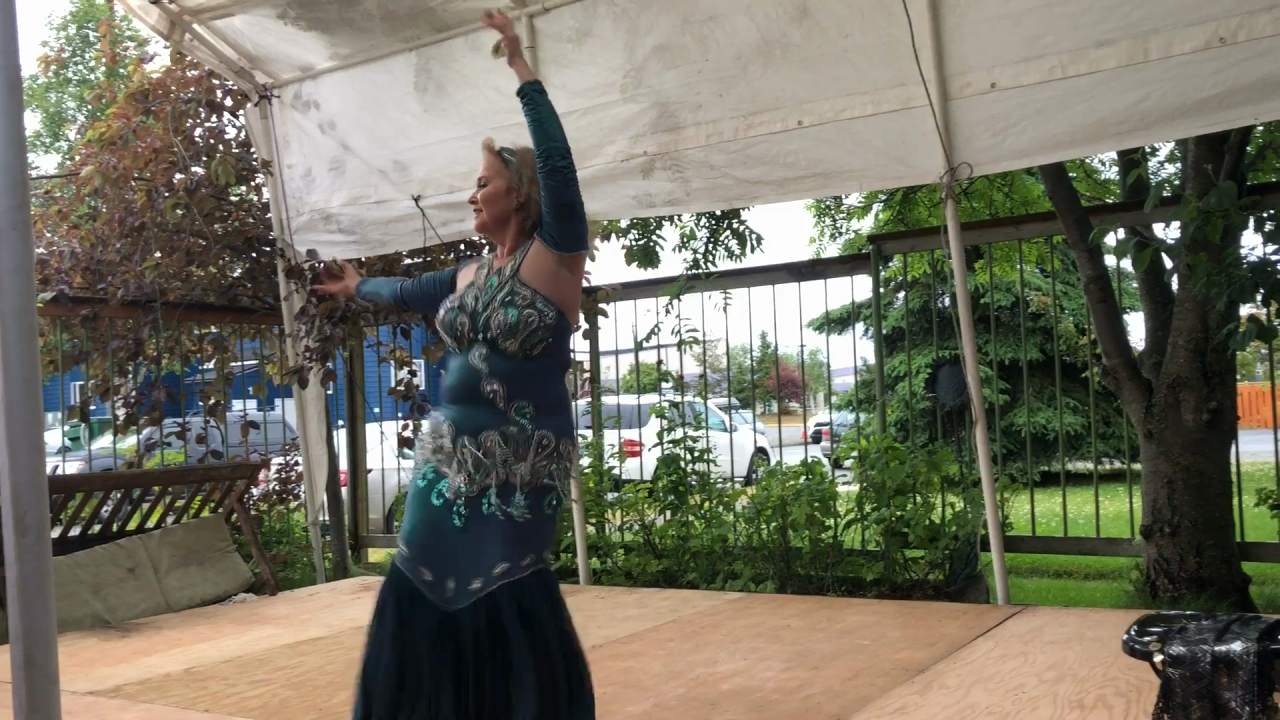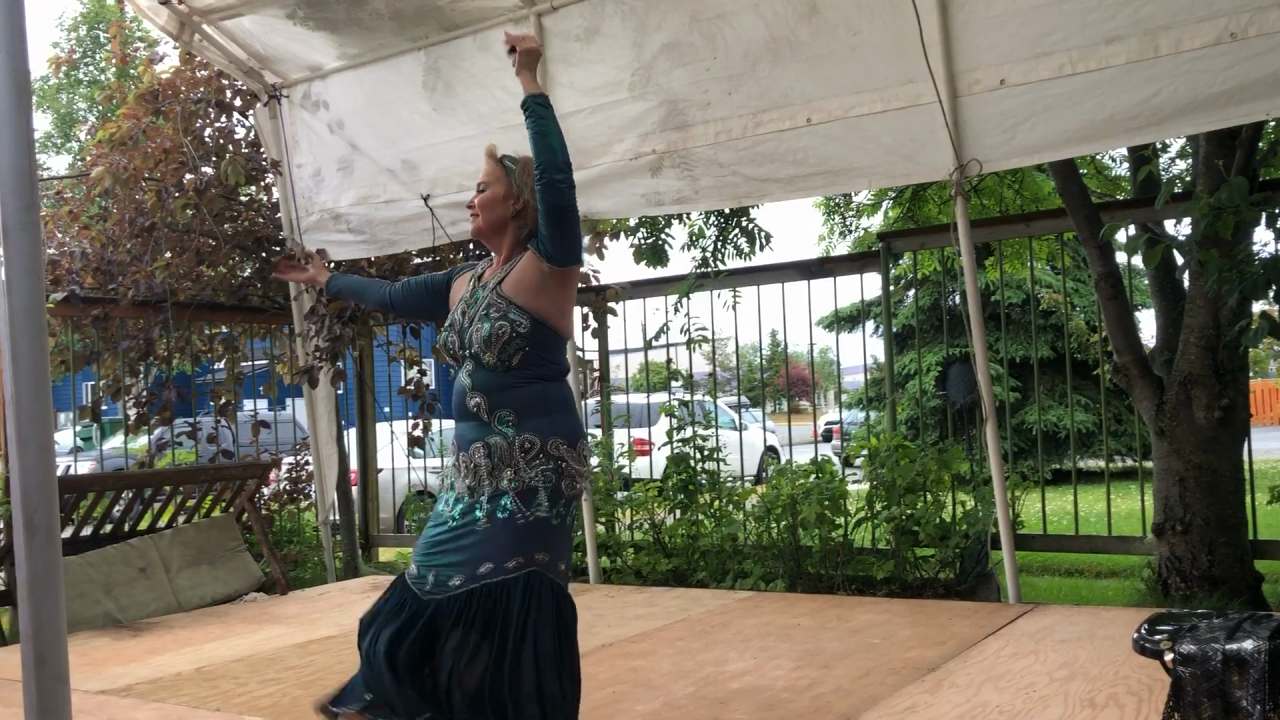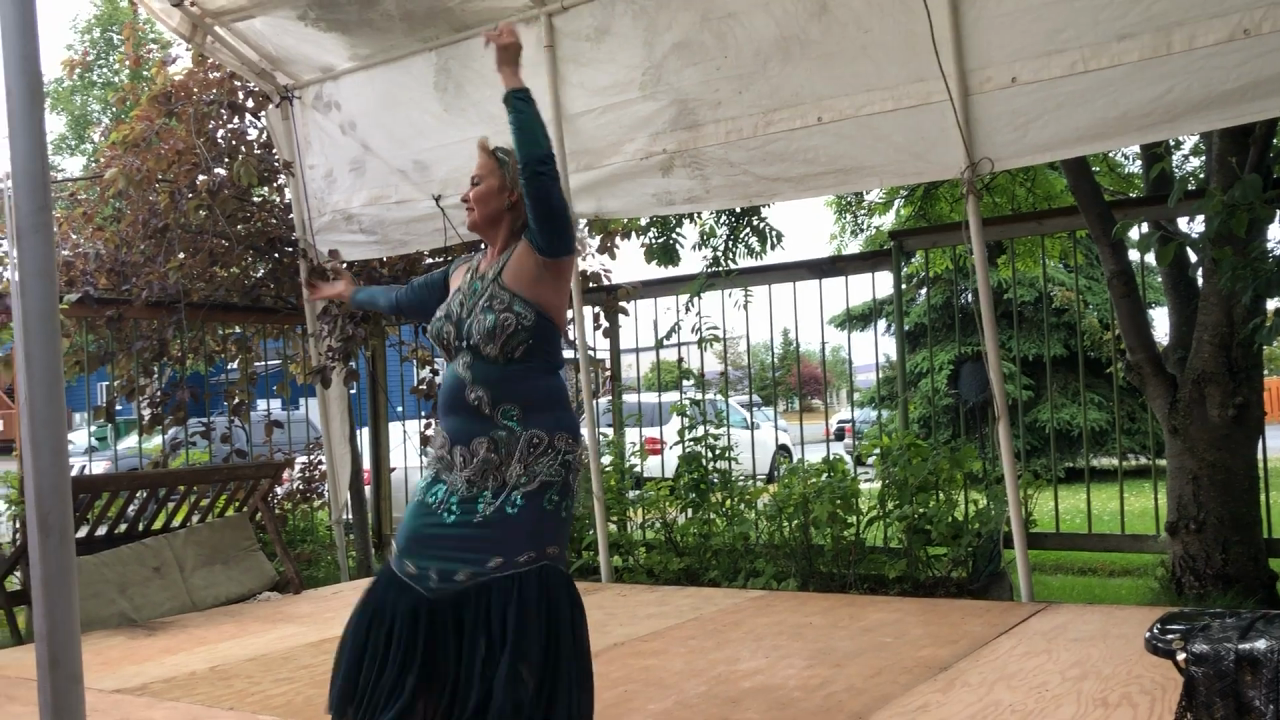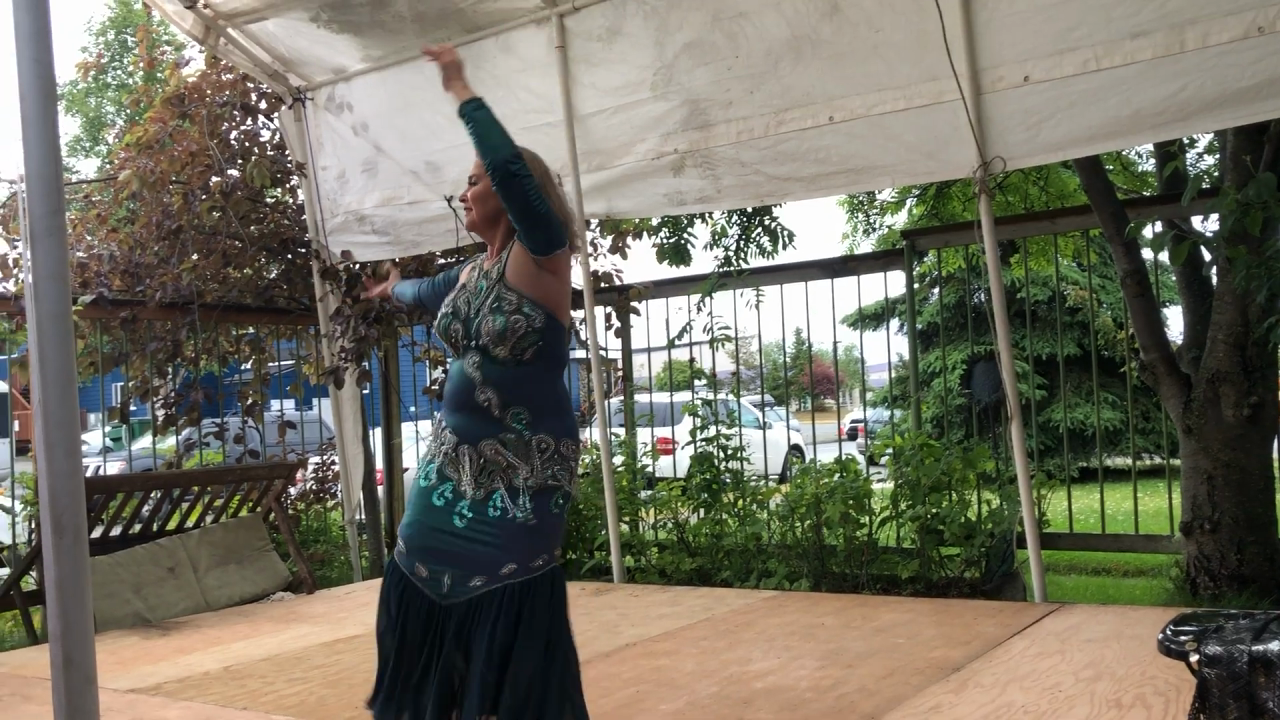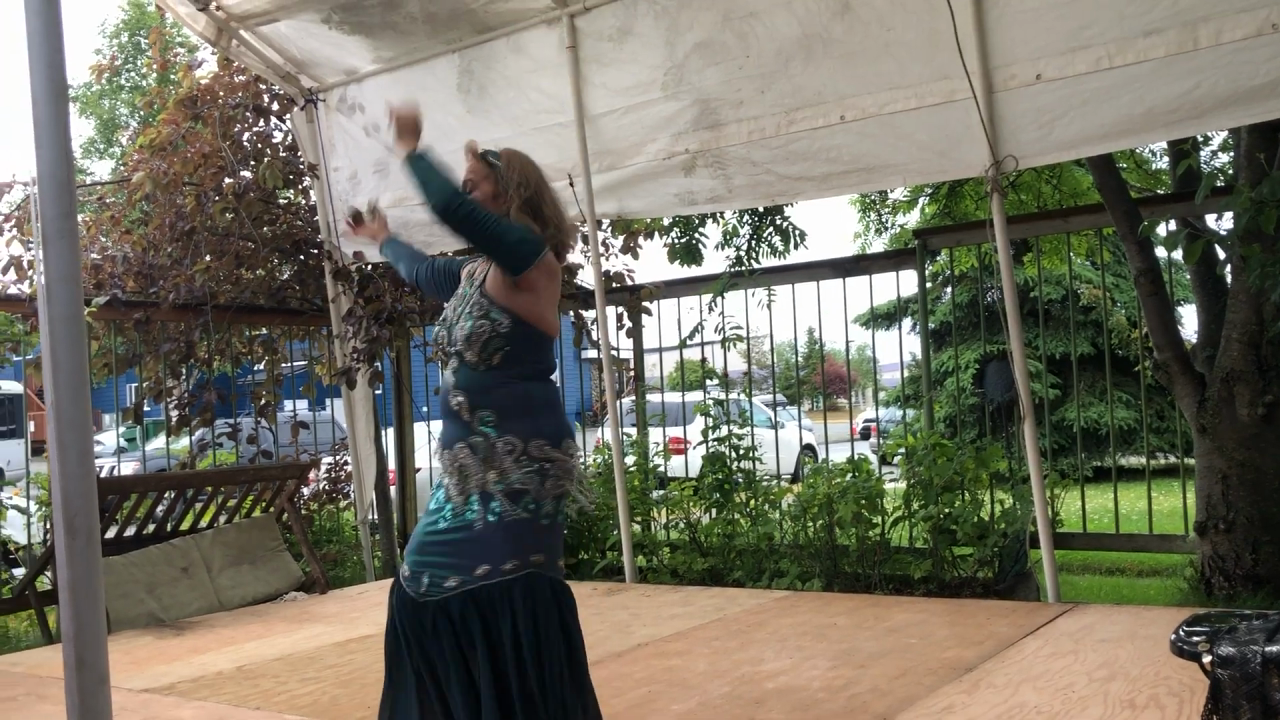
dt=0.2s
person 1, frame 1
left shoulder: (556, 256)
right shoulder: (469, 275)
left elbow: (558, 163)
right elbow: (407, 292)
left wrist: (521, 70)
right wrist: (360, 284)
left hip: (523, 462)
right hip: (454, 458)
left knee: (512, 603)
right knee: (423, 593)
person 1, frame 2
left shoulder: (548, 266)
right shoulder: (465, 283)
left elbow: (557, 179)
right elbow: (392, 296)
left wrist: (530, 84)
right wrist: (326, 279)
left hip: (535, 466)
right hip: (478, 469)
left knee: (517, 606)
right knee: (430, 599)
person 1, frame 3
left shoulder: (544, 259)
right shoulder: (463, 274)
left elbow: (545, 175)
right elbow: (404, 300)
left wrist: (512, 79)
right wrist: (350, 291)
left hip: (530, 463)
right hip: (459, 460)
left knee: (523, 603)
right knee: (409, 586)
person 1, frame 4
left shoulder: (542, 254)
right shoulder: (472, 273)
left elbow: (509, 164)
right elbow: (428, 295)
left wrist: (462, 91)
right wrist: (395, 287)
left hip: (527, 466)
right hip: (457, 459)
left knee: (516, 602)
right knee: (420, 585)
person 1, frame 5
left shoulder: (528, 255)
right shoulder: (474, 272)
left elbow: (454, 207)
right elbow: (427, 273)
left wrist: (412, 149)
right wrist: (384, 239)
left hip: (521, 470)
right hip: (468, 469)
left knee: (517, 605)
right knee: (427, 594)
